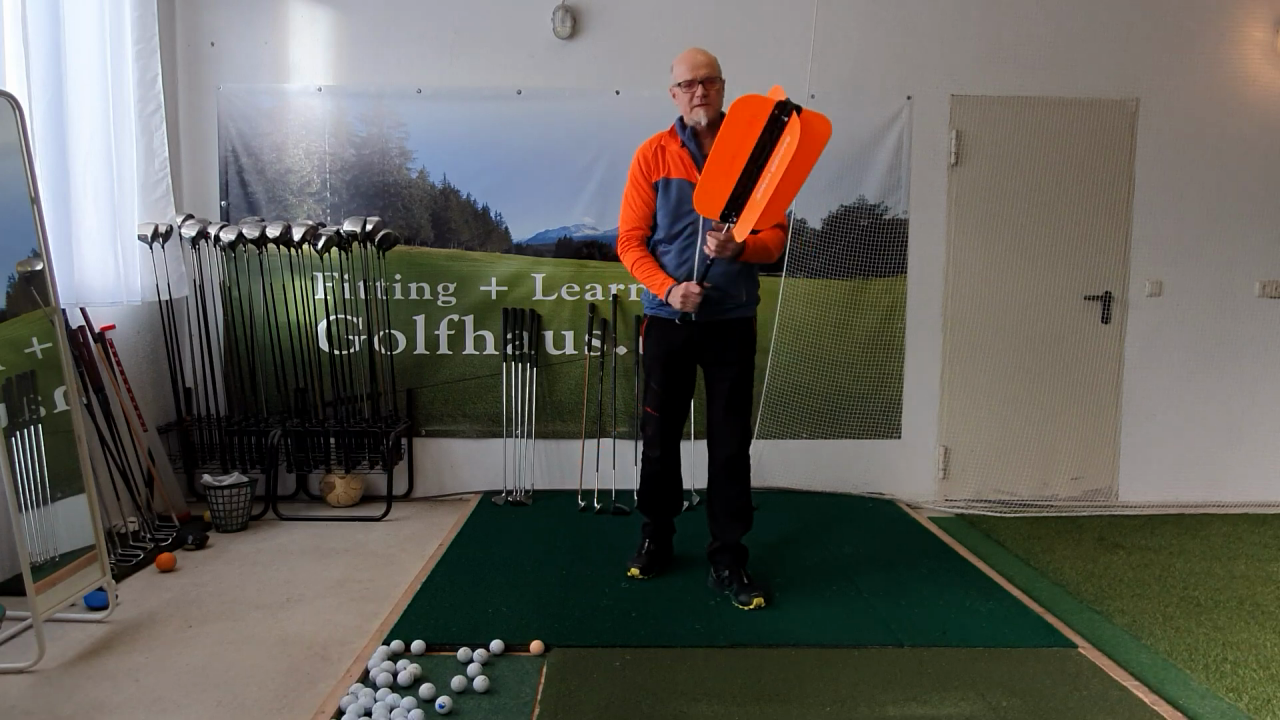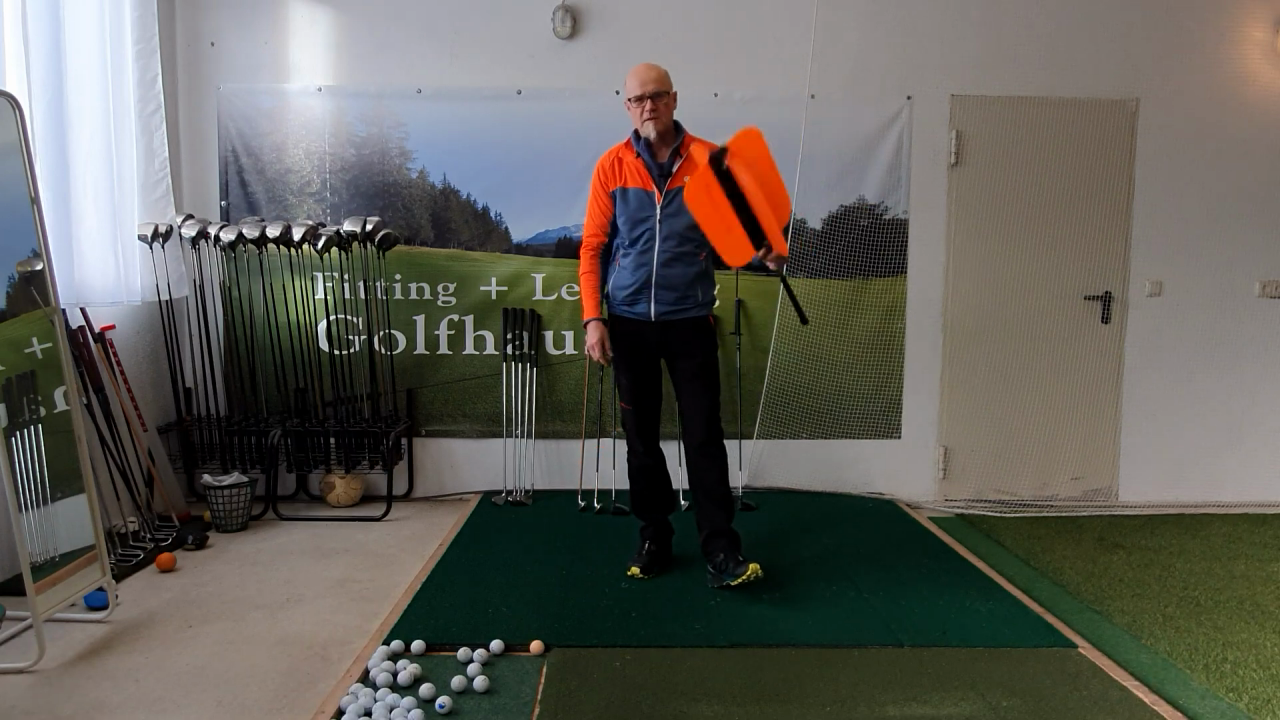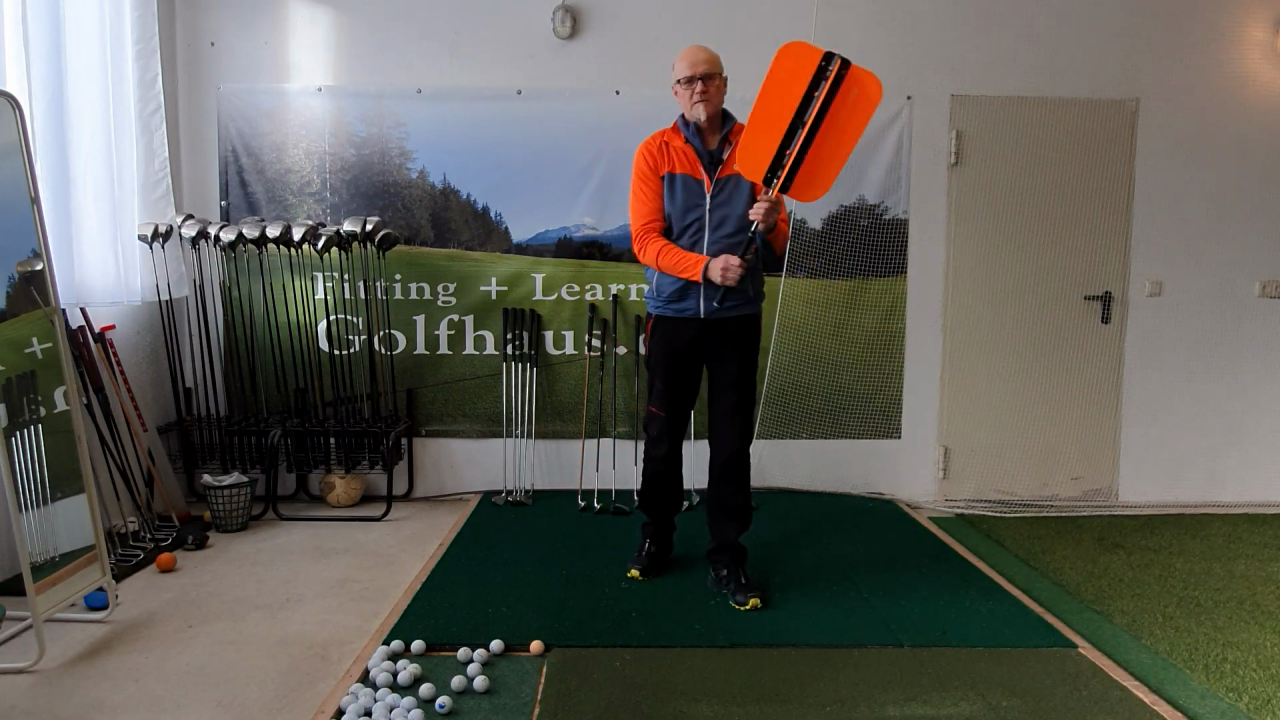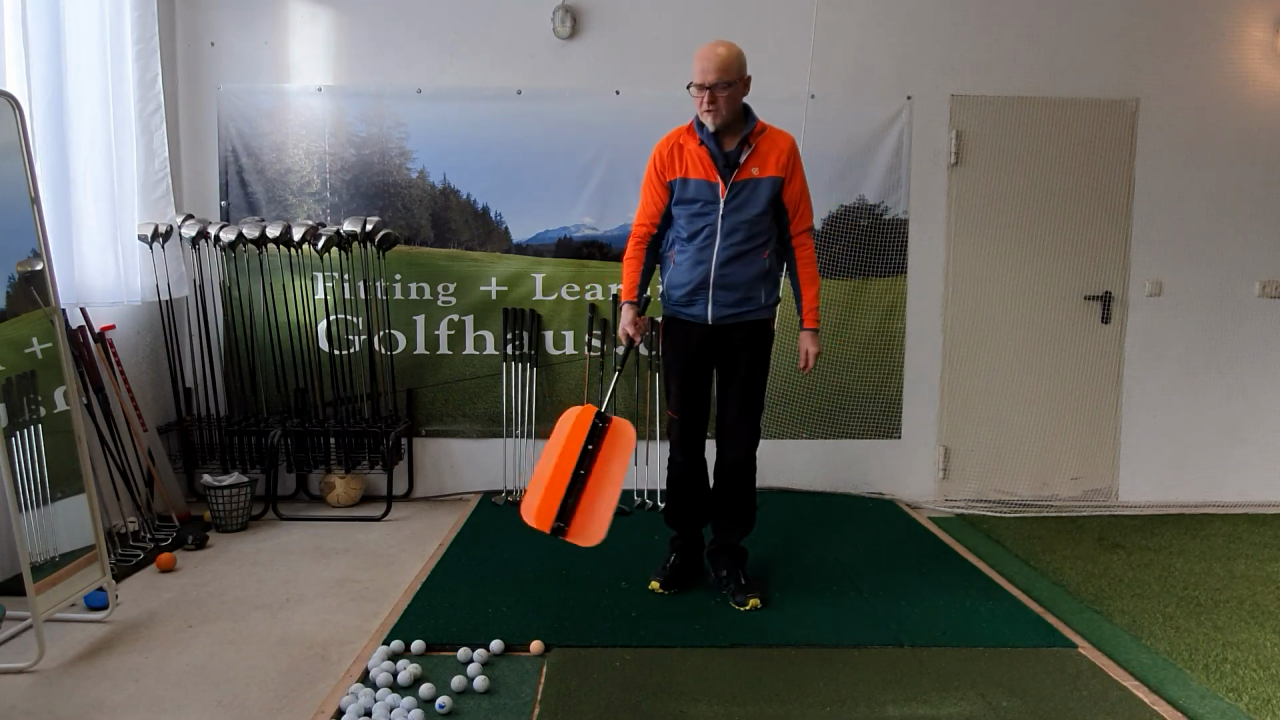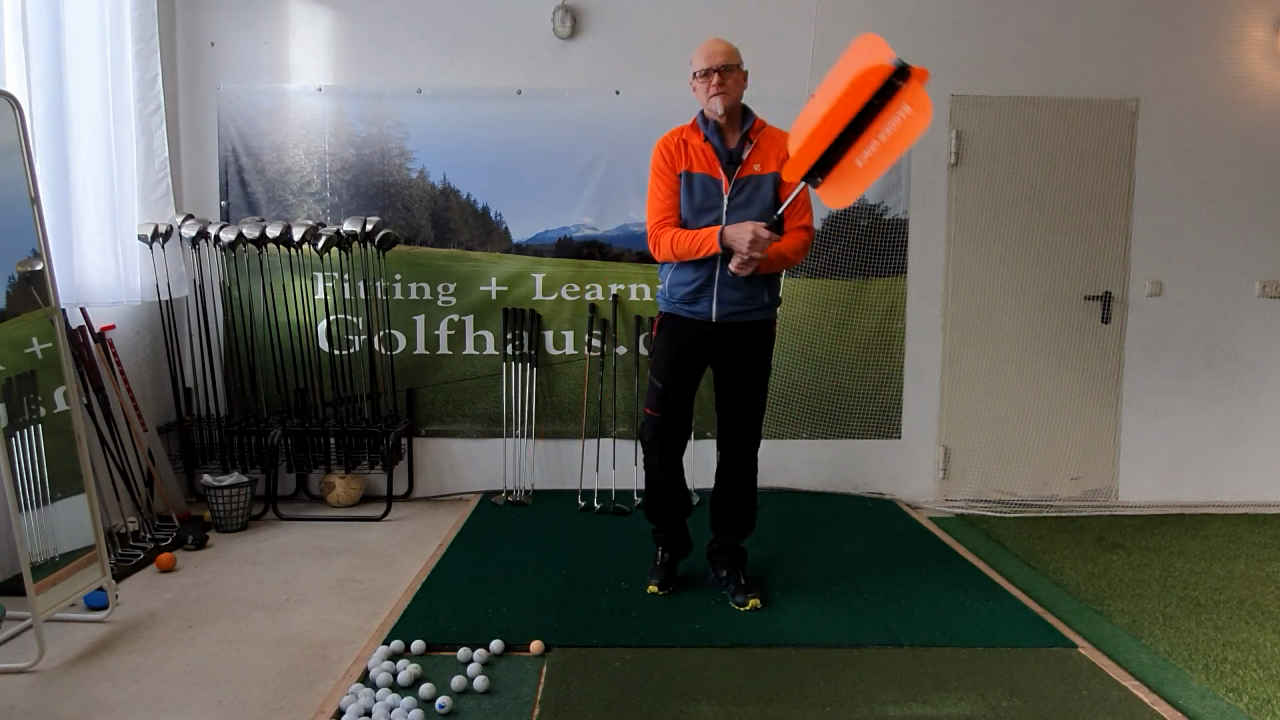
dt=1s
person 1, frame 1
right shoulder: (652, 154)
left elbow: (774, 239)
right elbow: (630, 242)
left wrist: (740, 247)
right wrist: (671, 290)
left hip: (732, 322)
right hip: (668, 321)
left knee: (730, 444)
right knee: (659, 437)
left ankle: (728, 561)
right ankle: (655, 536)
person 1, frame 2
right shoulder: (611, 164)
right elbow: (593, 247)
left wrist: (762, 251)
right wrist: (592, 318)
left hip: (690, 319)
right hip: (629, 322)
left knee: (703, 434)
right knee: (640, 434)
left ankle: (721, 549)
right ankle: (654, 536)
person 1, frame 3
right shoulder: (654, 151)
left elbow: (779, 238)
right elbow: (646, 240)
left wrist: (771, 222)
right wrist: (705, 266)
left hip: (737, 317)
right hip: (672, 315)
left knee: (731, 440)
right knee: (663, 434)
left ankle: (727, 558)
right ankle: (656, 535)
person 1, frame 4
left shoulder: (780, 149)
right shoulder: (670, 150)
left elbow: (800, 238)
right elbow: (645, 230)
left wrist: (809, 321)
right wrist: (630, 296)
left hip: (749, 323)
right hip: (684, 320)
left knee: (739, 442)
right knee: (684, 438)
left ankle: (728, 555)
right ankle: (684, 546)
person 1, frame 5
left shoulder: (779, 146)
right shoulder: (672, 147)
left elbow: (799, 235)
right elbow: (661, 238)
left wrist: (763, 260)
right wrist: (728, 238)
left hip: (749, 319)
right hip: (683, 313)
left knee: (739, 442)
right knee: (660, 431)
left ankle: (728, 554)
right ankle: (671, 540)
